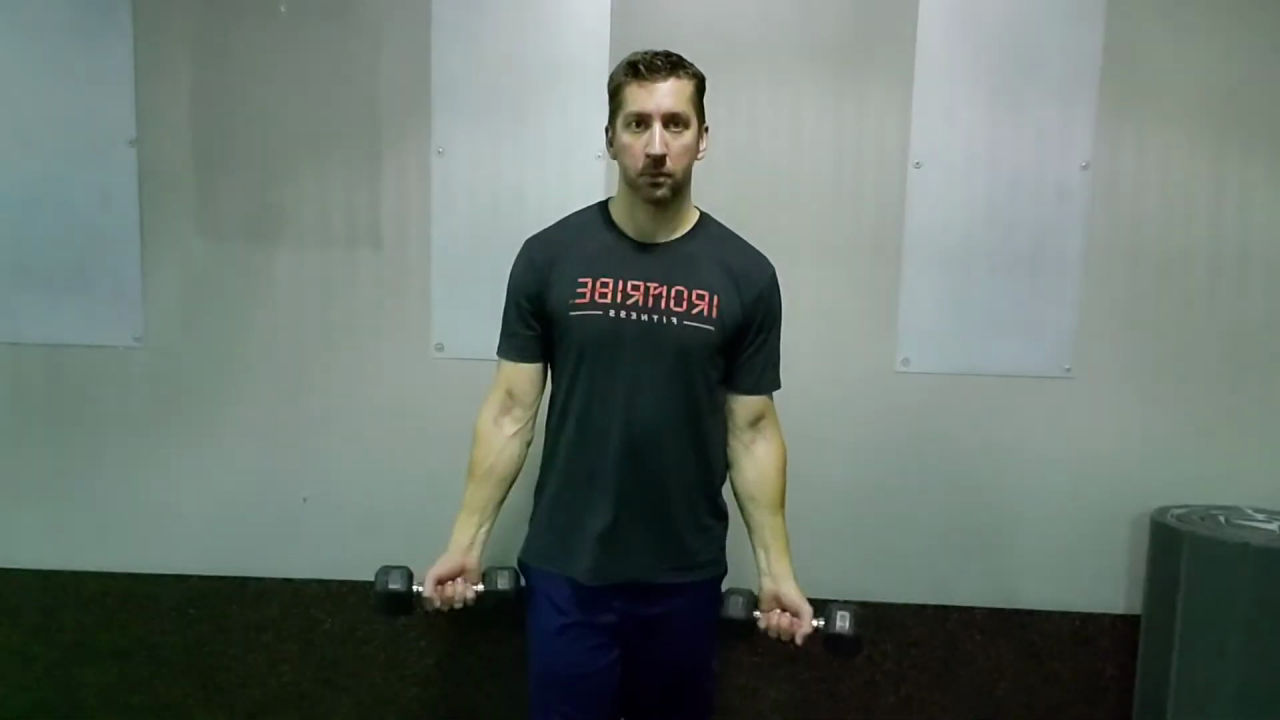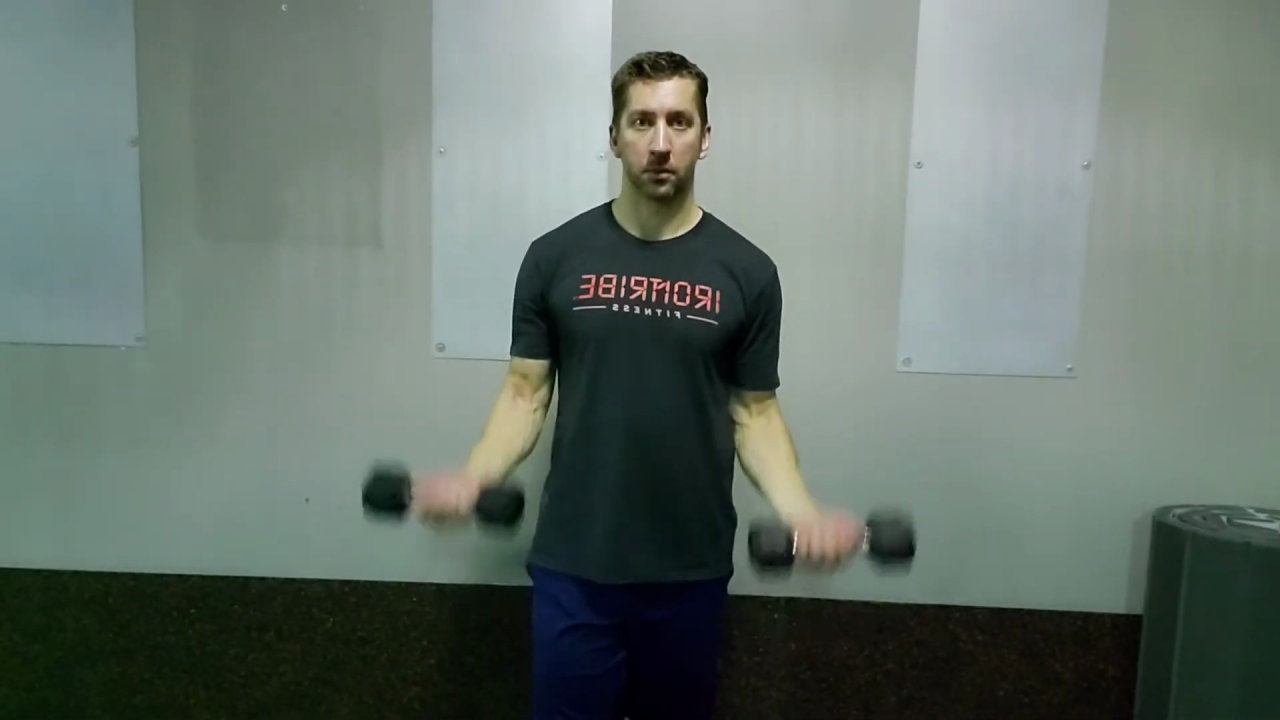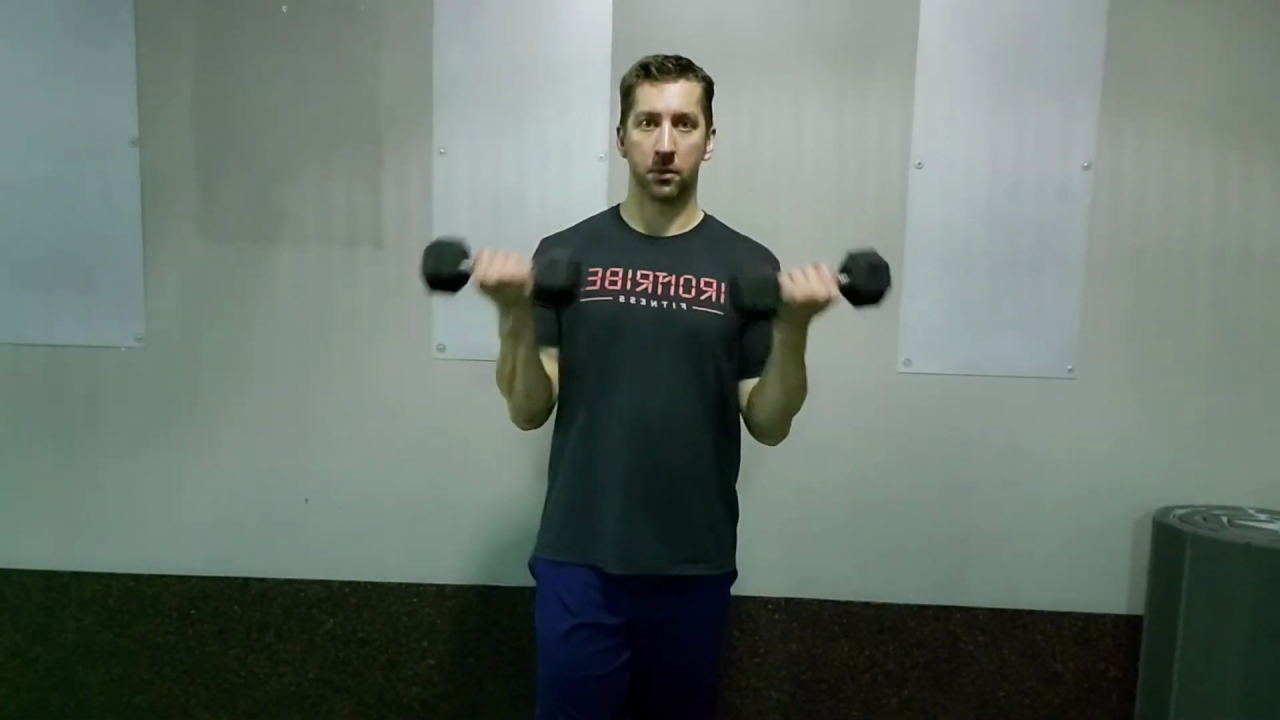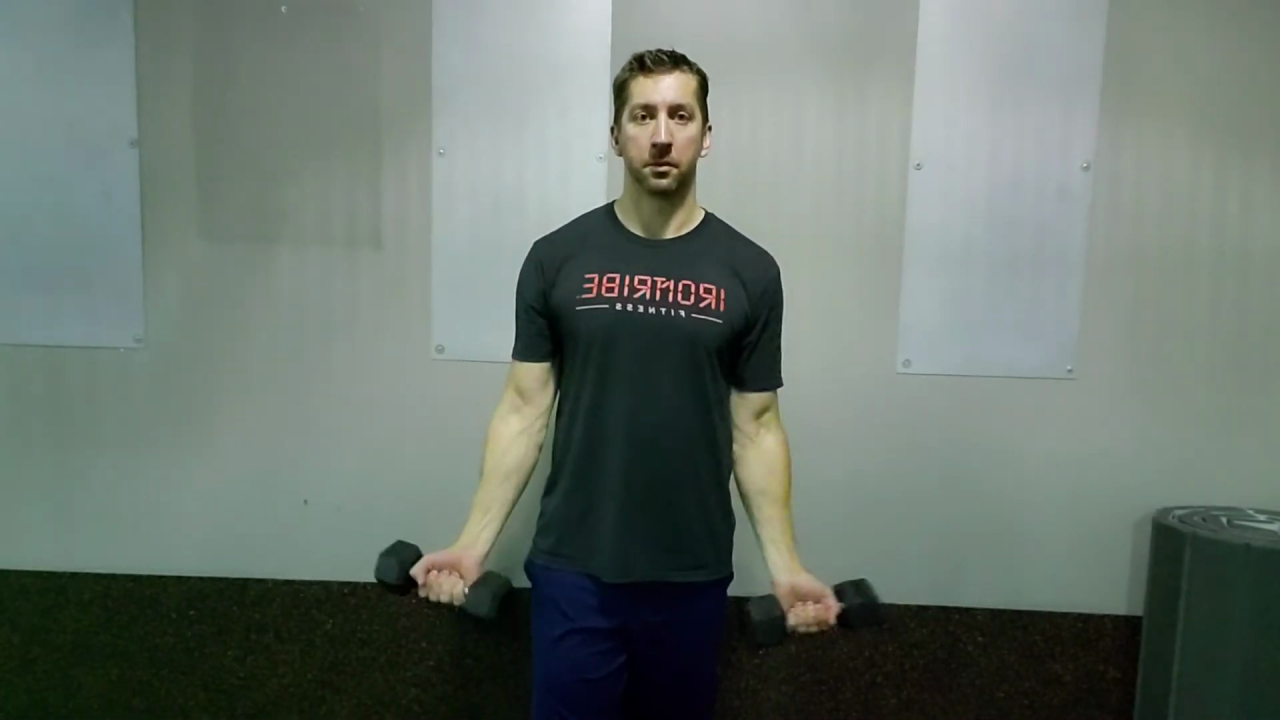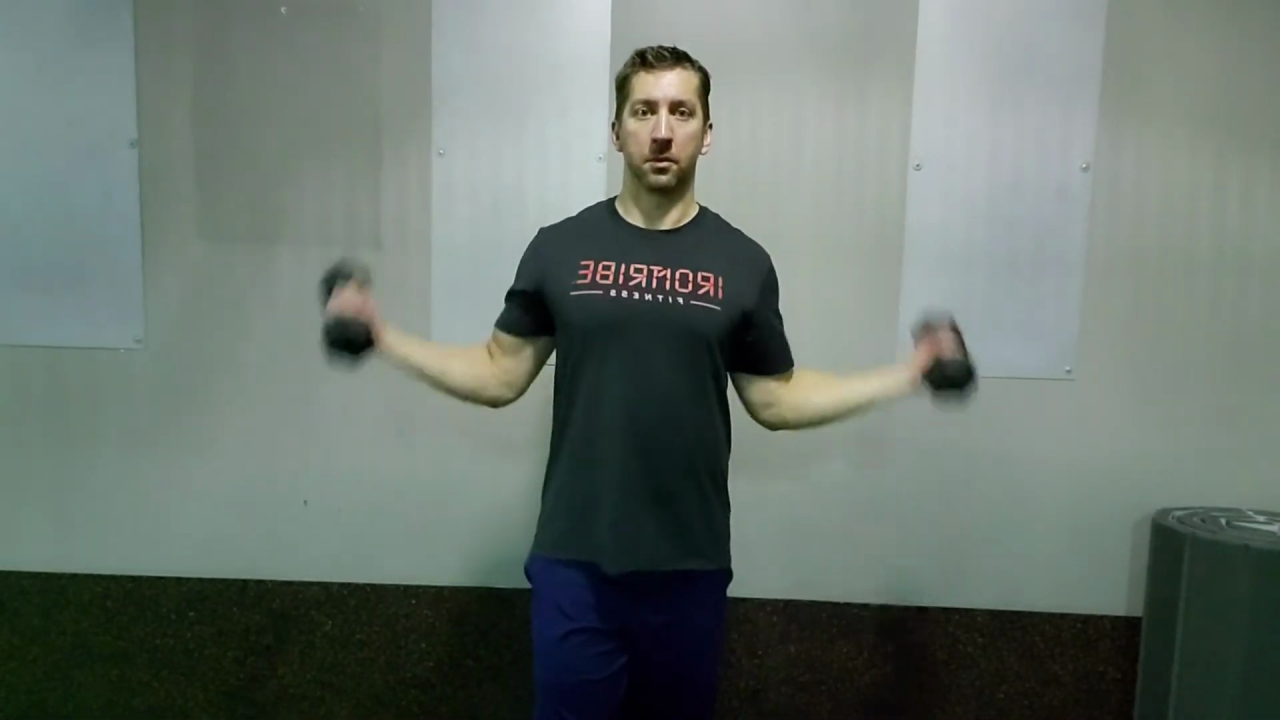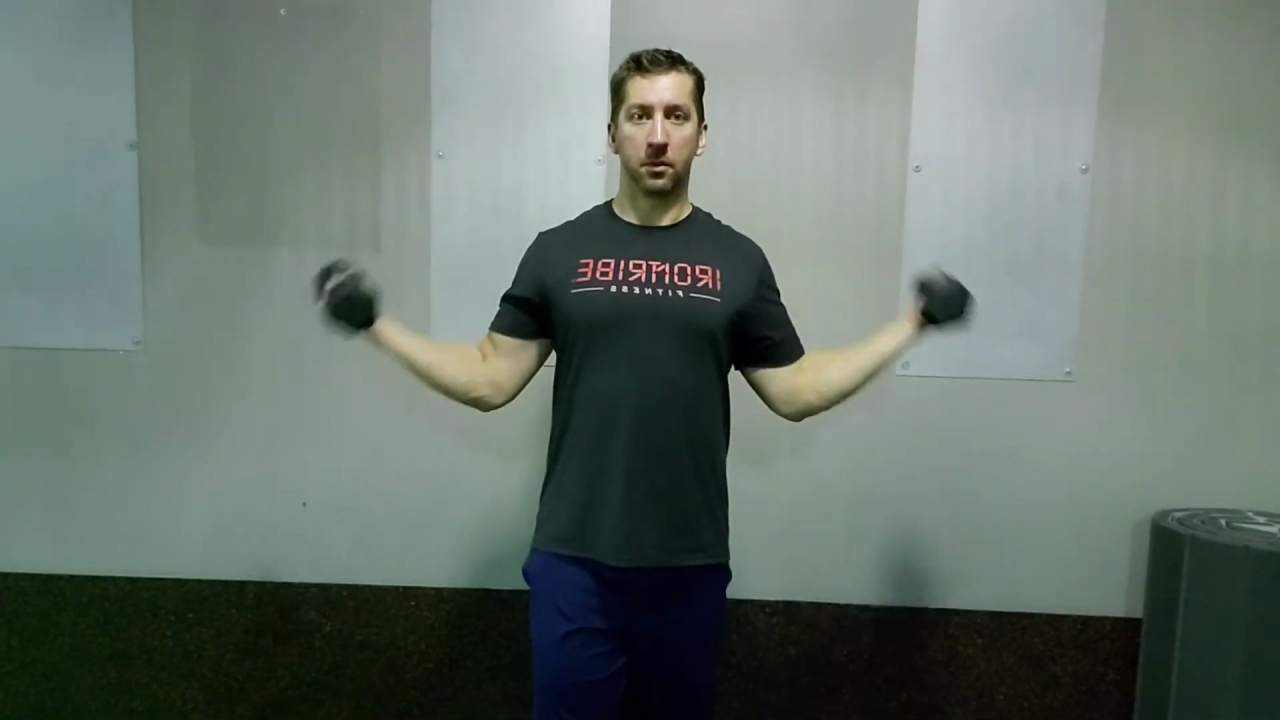
dt=0.7s
person 1, frame 1
left shoulder: (745, 274)
right shoulder: (549, 256)
left elbow: (752, 428)
right elbow: (511, 410)
left wrist: (776, 567)
right wrist: (467, 541)
left hip: (686, 571)
right hip: (568, 566)
person 1, frame 2
left shoulder: (746, 270)
right shoulder: (555, 256)
left elbow: (754, 411)
right elbow: (526, 393)
left wrist: (800, 510)
right wrist: (474, 478)
left hip: (691, 567)
right hip: (573, 563)
person 1, frame 3
left shoulder: (746, 264)
right shoulder: (566, 254)
left elbow: (768, 423)
right elbow: (530, 409)
left wrist: (794, 331)
right wrist: (513, 313)
left hip: (695, 560)
right hip: (580, 554)
person 1, frame 4
left shoulder: (749, 270)
right shoulder: (556, 258)
left elbow: (755, 424)
right elbow: (524, 408)
left wrist: (783, 563)
right wrist: (474, 543)
left hip: (691, 570)
right hip: (575, 564)
person 1, frame 5
left shoulder: (742, 262)
right shoulder: (559, 248)
left elbow: (775, 401)
right elbow: (498, 377)
left wrist: (901, 377)
right wrist: (385, 336)
left hip: (690, 560)
right hip: (574, 556)
person 1, frame 6
left shoulder: (738, 259)
right shoulder: (558, 251)
left elbow: (795, 391)
right elbow: (489, 381)
left wrist: (906, 327)
right wrist: (379, 325)
left hip: (690, 558)
right hip: (574, 553)
